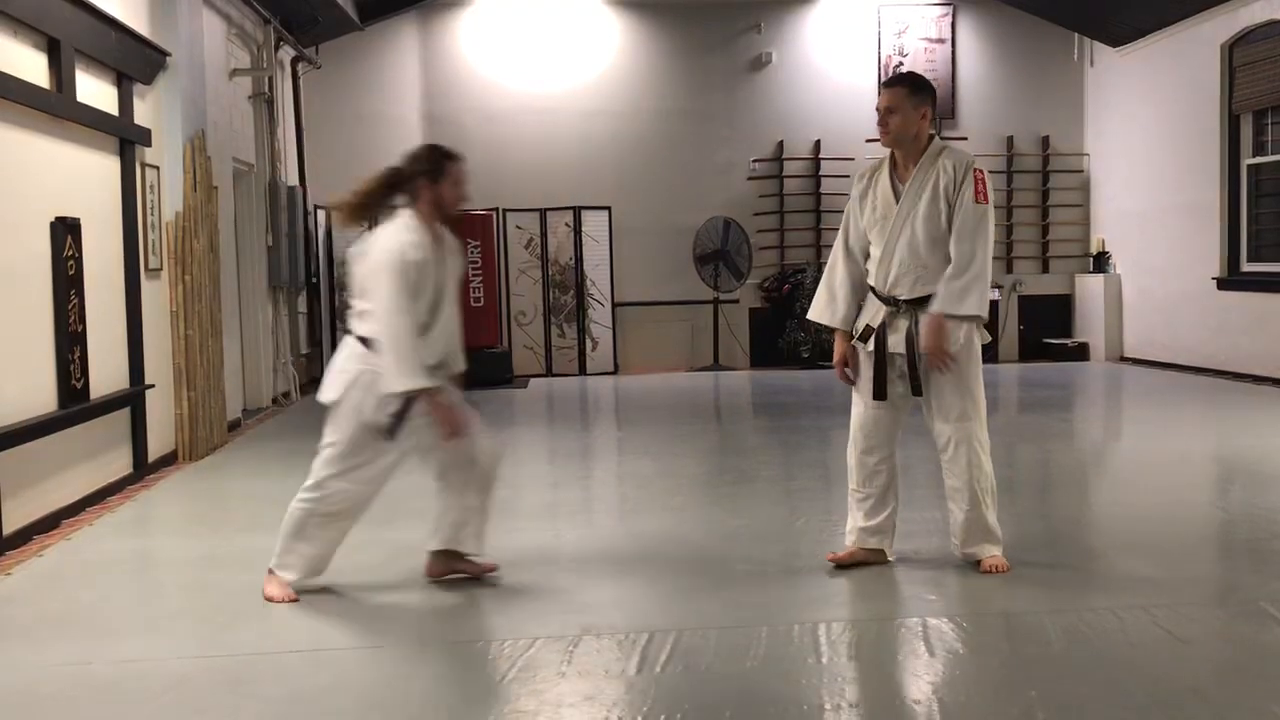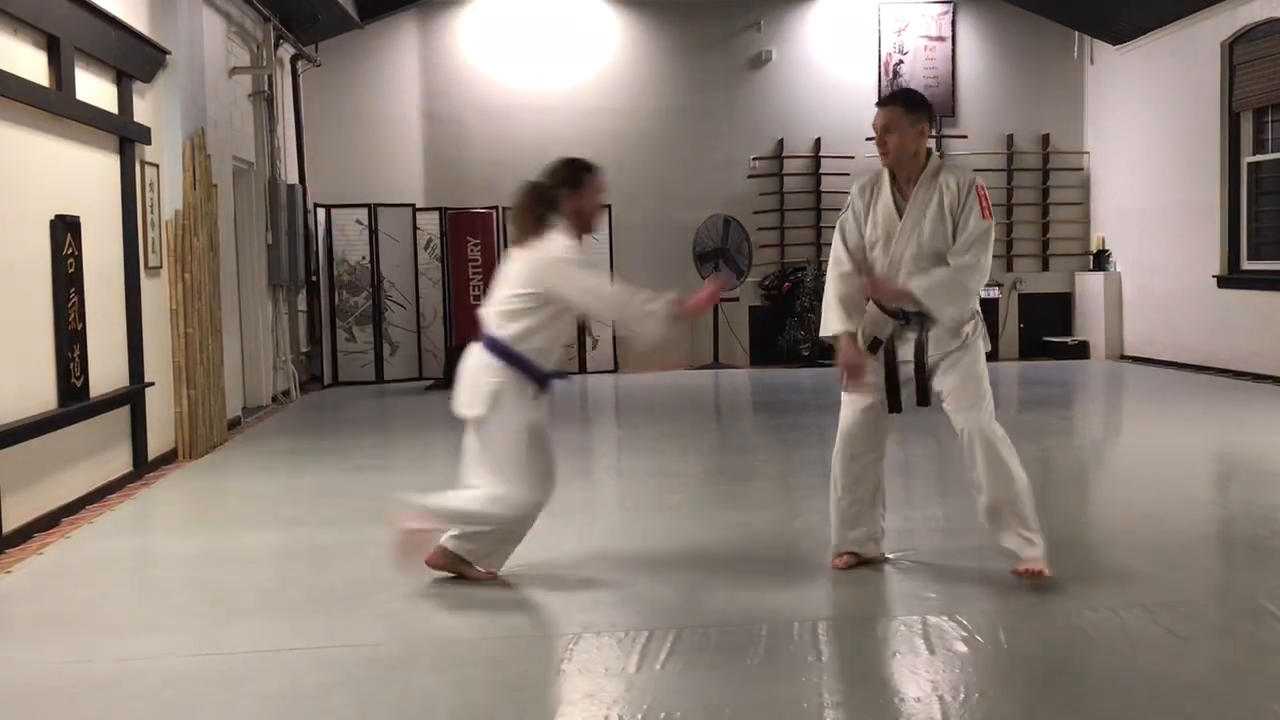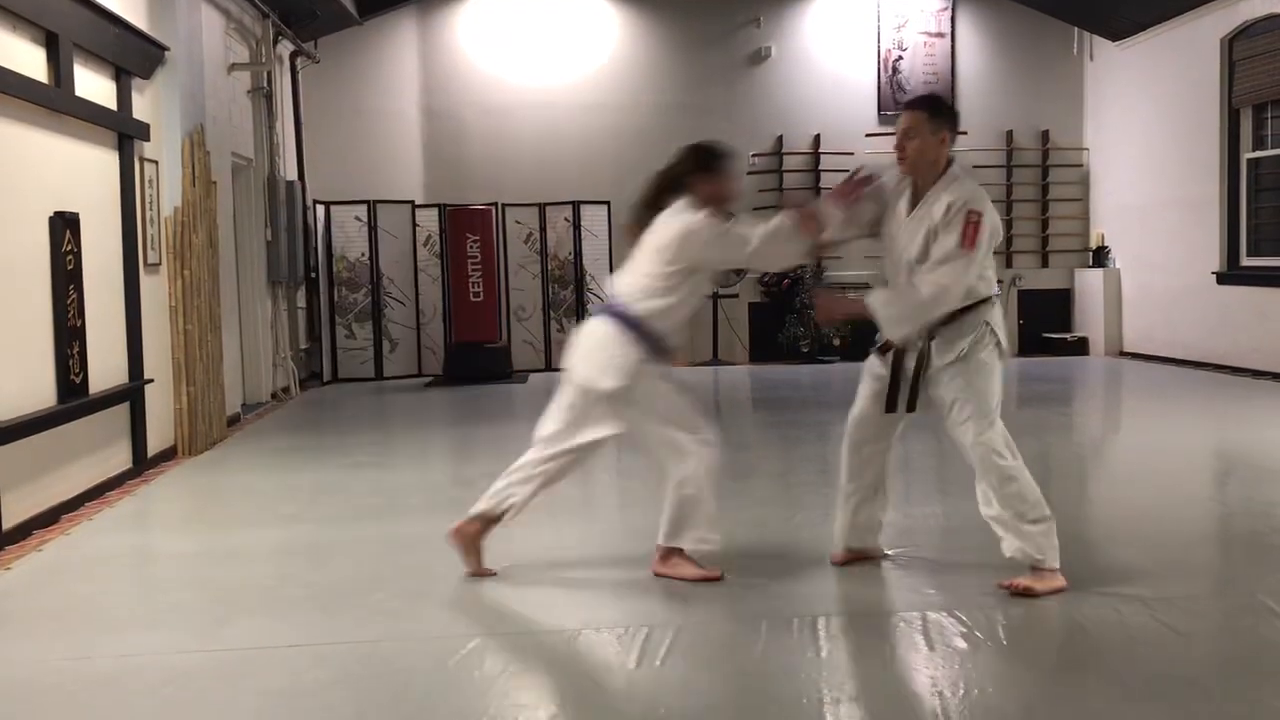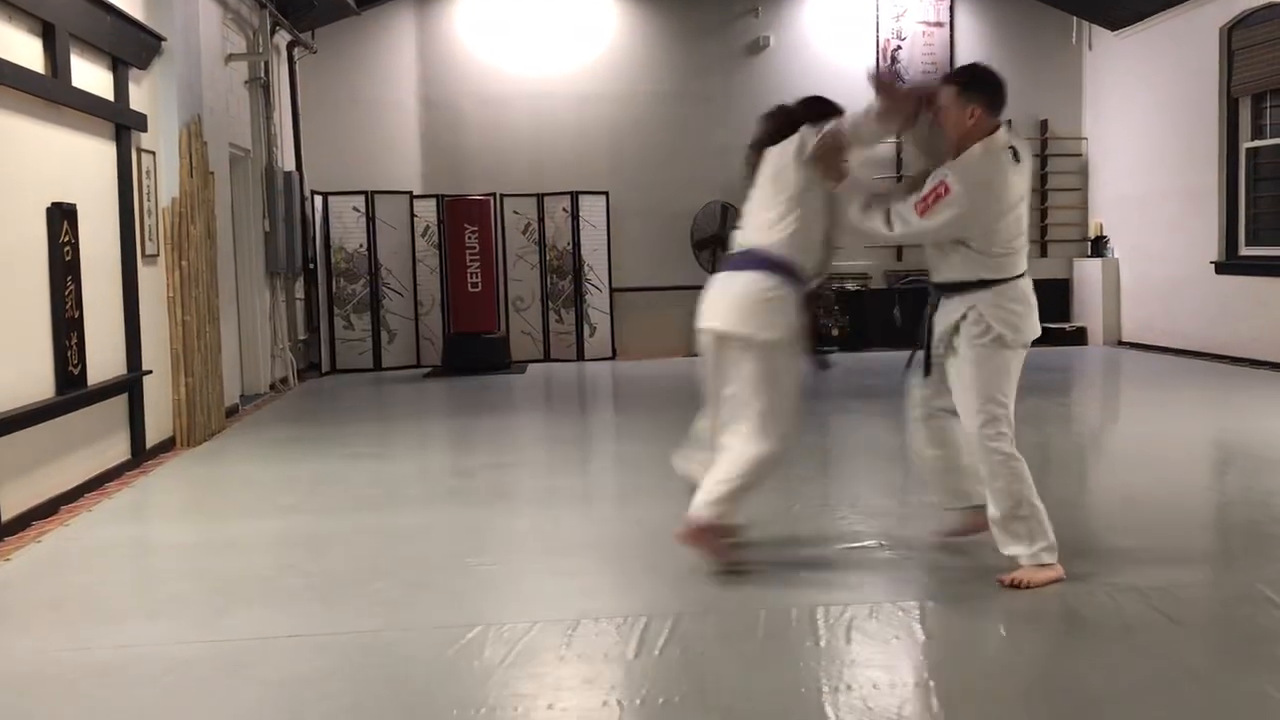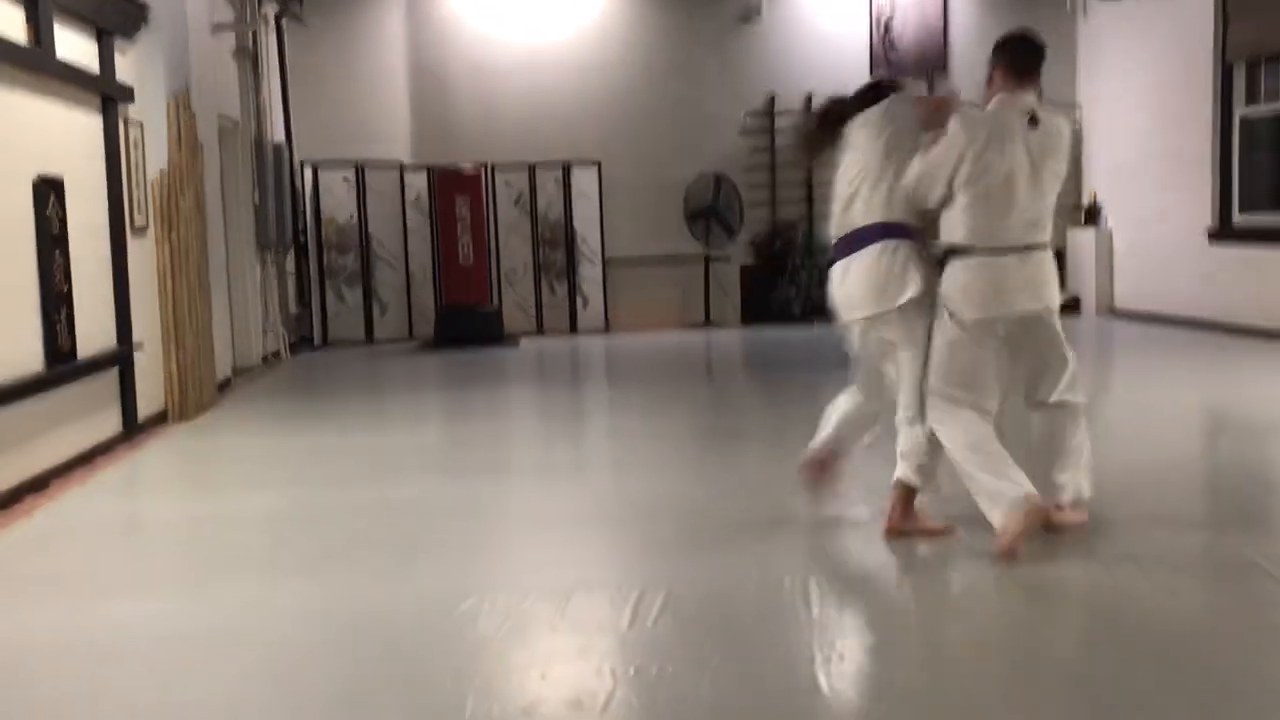
dt=0.2s
person 1, frame 1
left shoulder: (961, 171)
right shoulder: (869, 180)
left elbow: (971, 256)
right elbow: (849, 257)
left wrist: (942, 322)
right wrist: (842, 332)
left hip: (940, 322)
right hip: (880, 323)
left knee: (962, 436)
right knee: (869, 435)
left ankle: (982, 543)
right ankle: (869, 539)
person 1, frame 2
left shoulder: (961, 188)
right shoulder: (865, 192)
left elbow: (971, 269)
right elbow: (843, 268)
left wrist: (903, 290)
right wrist: (846, 338)
left hip: (949, 331)
right hip: (882, 331)
left knee: (980, 433)
right knee: (855, 436)
left ankle: (1026, 546)
right ankle: (859, 542)
person 1, frame 3
left shoulder: (967, 205)
right shoulder: (893, 187)
left elbow: (938, 286)
right elbow: (852, 218)
left wrist: (861, 308)
right wrist: (845, 201)
left hip: (964, 336)
right hip: (906, 332)
left knee: (983, 442)
right knee: (864, 430)
left ankle: (1042, 562)
right ankle: (859, 540)
person 1, frame 4
left shoulder: (968, 180)
right shoulder: (1009, 148)
left elbow: (898, 225)
right elbow: (925, 107)
left wrist: (853, 205)
right wrist: (879, 117)
left hip: (983, 315)
right hip: (980, 307)
left knee: (985, 432)
right knee: (931, 408)
left ankle: (1039, 556)
right ankle: (976, 508)
person 1, frame 5
left shoulder: (970, 127)
right shoulder: (1057, 130)
left elbow: (924, 190)
left wrist: (936, 143)
left hip: (976, 284)
right hip: (1034, 276)
left knee: (954, 406)
right knee: (1058, 393)
left ankle: (1015, 504)
right ankle: (1066, 501)
person 2, frame 1
left shoulder: (446, 244)
right shoulder: (392, 247)
right elbow: (393, 332)
left wrist: (450, 379)
right wrist: (435, 400)
left hip: (425, 379)
right hip: (373, 377)
left knee: (475, 459)
right knee: (335, 483)
left ankle: (448, 553)
right ankle: (284, 571)
person 2, frame 2
left shoulder: (545, 243)
right shoulder: (557, 255)
right elbow: (612, 302)
right wrist: (684, 307)
left hip: (511, 376)
right hip: (495, 380)
left knee: (533, 484)
right knee: (513, 492)
left ankle: (457, 552)
right ankle: (425, 521)
person 2, frame 3
left shoulder: (685, 223)
right shoulder: (695, 228)
right elbow: (760, 247)
right wrist: (804, 225)
left hip: (609, 347)
right hip: (622, 354)
left knee: (557, 447)
right knee: (696, 447)
left ankle: (478, 521)
right ankle: (673, 552)
person 2, frame 4
left shoulder: (794, 169)
right shoulder: (793, 152)
left hip: (727, 296)
right hip: (761, 299)
left knee: (728, 414)
right knee: (762, 429)
right ankle: (705, 521)
person 2, frame 5
left shoulder: (853, 147)
right shoulder: (881, 119)
left hip: (847, 275)
right hip: (887, 266)
left knee: (873, 388)
right knee: (922, 393)
left ankle: (819, 457)
right ankle: (902, 508)
